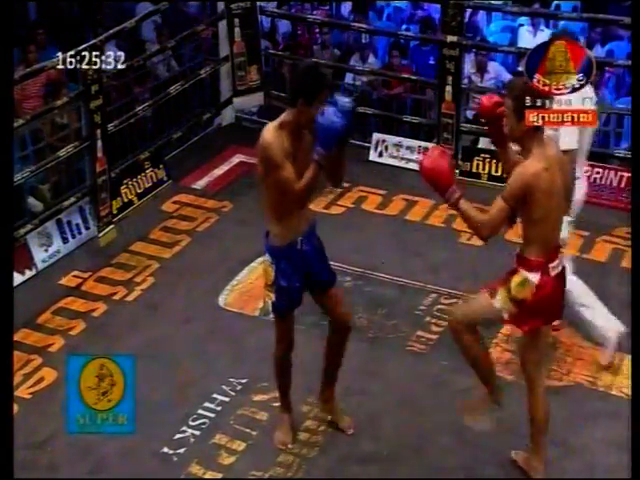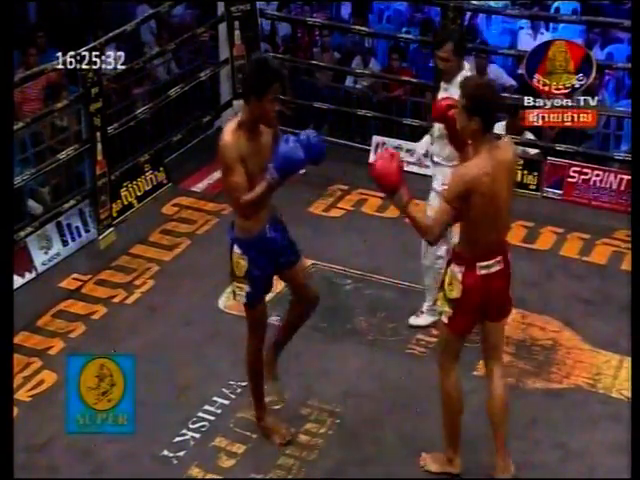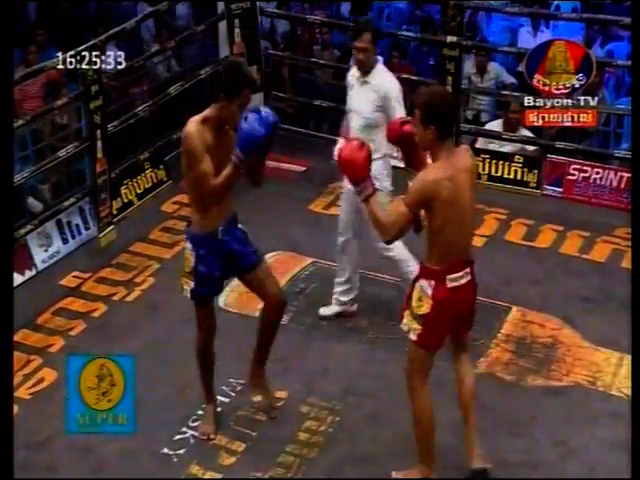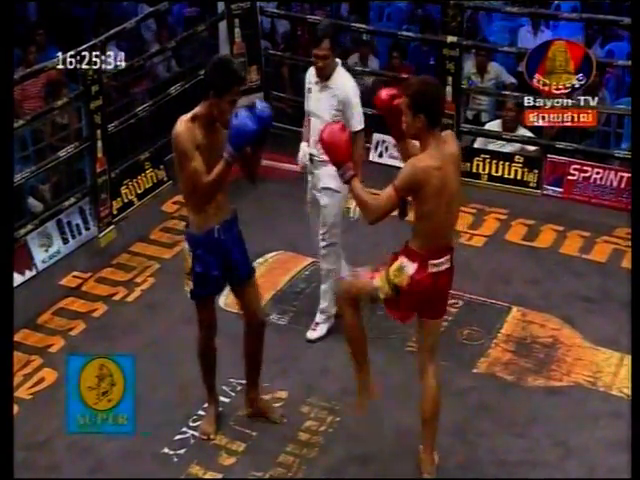
dt=0.7s
person 1, frame 1
left shoulder: (528, 170)
right shoulder: (549, 149)
left elbow: (488, 227)
left wrist: (451, 191)
right wrist: (497, 134)
left hip: (535, 279)
right hip: (553, 272)
left knee: (460, 321)
right knee: (532, 370)
left ankle: (491, 394)
person 1, frame 2
left shoulder: (467, 174)
right shoulder: (507, 150)
left elbow: (432, 232)
left wrist: (399, 193)
right wrist: (454, 135)
left hip: (467, 273)
right hip: (499, 268)
left knee: (448, 363)
right knee: (494, 364)
person 1, frame 3
left shoulder: (429, 182)
right shoulder: (467, 157)
left elbow: (388, 232)
left wrist: (363, 186)
right wrist: (414, 149)
left hip: (436, 286)
right hip: (466, 278)
left knee: (417, 379)
right knee: (461, 352)
person 1, frame 4
left shoulder: (421, 168)
right shoulder: (450, 143)
left elbow: (373, 212)
left wrist: (344, 168)
right wrist: (395, 127)
left hip: (416, 268)
right hip: (442, 267)
left knee: (346, 291)
right knee: (428, 364)
left ankle: (364, 381)
person 2, frame 1
left shoulder: (307, 132)
right shoulder: (272, 140)
left elbow: (336, 179)
right elbow: (296, 195)
left wrist: (336, 142)
right wrist: (321, 151)
left hip: (310, 239)
right hip: (282, 250)
left knee: (343, 321)
right knee: (286, 341)
left ankle: (327, 400)
right ankle: (285, 411)
person 2, frame 2
left shoulder: (269, 126)
right shoulder: (231, 142)
left elbow: (276, 165)
right elbow: (244, 205)
left wrist: (298, 155)
right wrist: (277, 175)
left hip: (273, 227)
right hip: (249, 240)
left knee: (308, 297)
right knee: (257, 329)
left ankle: (273, 356)
right ankle: (261, 414)
person 2, frame 3
left shoulder: (235, 127)
right shoulder: (194, 132)
left elbow: (255, 179)
right elbow: (212, 191)
left wrist: (261, 147)
right wrist: (239, 156)
left hip: (231, 228)
right hip: (204, 239)
left knee: (276, 299)
right knee: (206, 330)
left ankle: (257, 373)
right ankle: (209, 404)
person 2, frame 4
left shoulder: (227, 124)
right shoulder: (185, 131)
left elbow: (251, 173)
right elbow: (203, 189)
left wrist: (255, 142)
right wrist: (230, 154)
left hip: (230, 228)
right hip: (202, 238)
left knee: (256, 319)
right knee: (208, 328)
left ankle: (254, 396)
right ankle: (212, 403)
person 3, frame 1
left shoulder: (566, 102)
right shoulder: (583, 91)
left elbow: (567, 163)
left wrist: (560, 212)
right hip: (574, 181)
left ankle: (607, 327)
person 3, frame 2
left shoulder: (464, 91)
right shoulder: (447, 81)
right wrist: (427, 140)
left hip: (452, 176)
right hip: (440, 169)
left knee: (434, 245)
right knee: (443, 237)
left ankle: (432, 308)
person 3, frame 3
left shoulder: (387, 84)
right shoulder: (352, 75)
right wrist: (341, 141)
left hip: (375, 170)
left knee: (384, 240)
right knee: (345, 237)
right ankle: (344, 299)
person 3, frame 4
left shoulder: (347, 88)
right shoulder: (310, 77)
left elbow: (359, 141)
right wrist: (304, 144)
left hip: (335, 174)
right hip: (314, 168)
left knee: (328, 246)
right knee: (326, 241)
left ankle: (325, 314)
